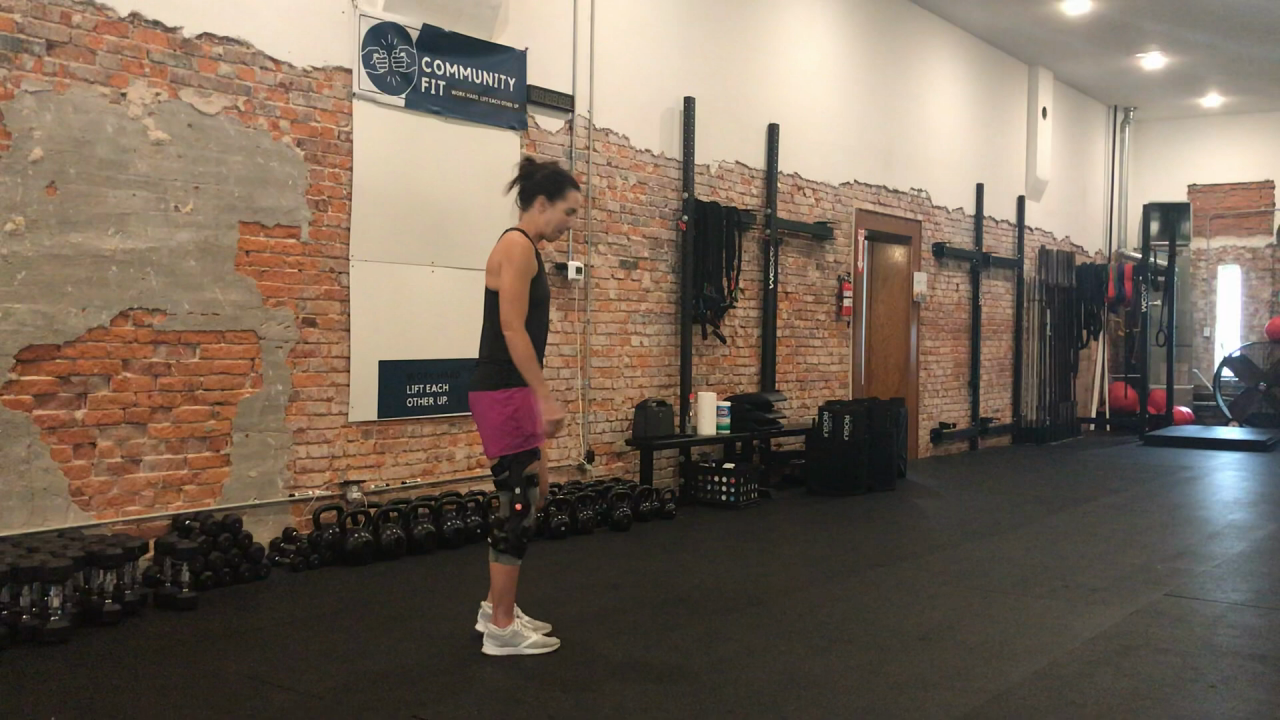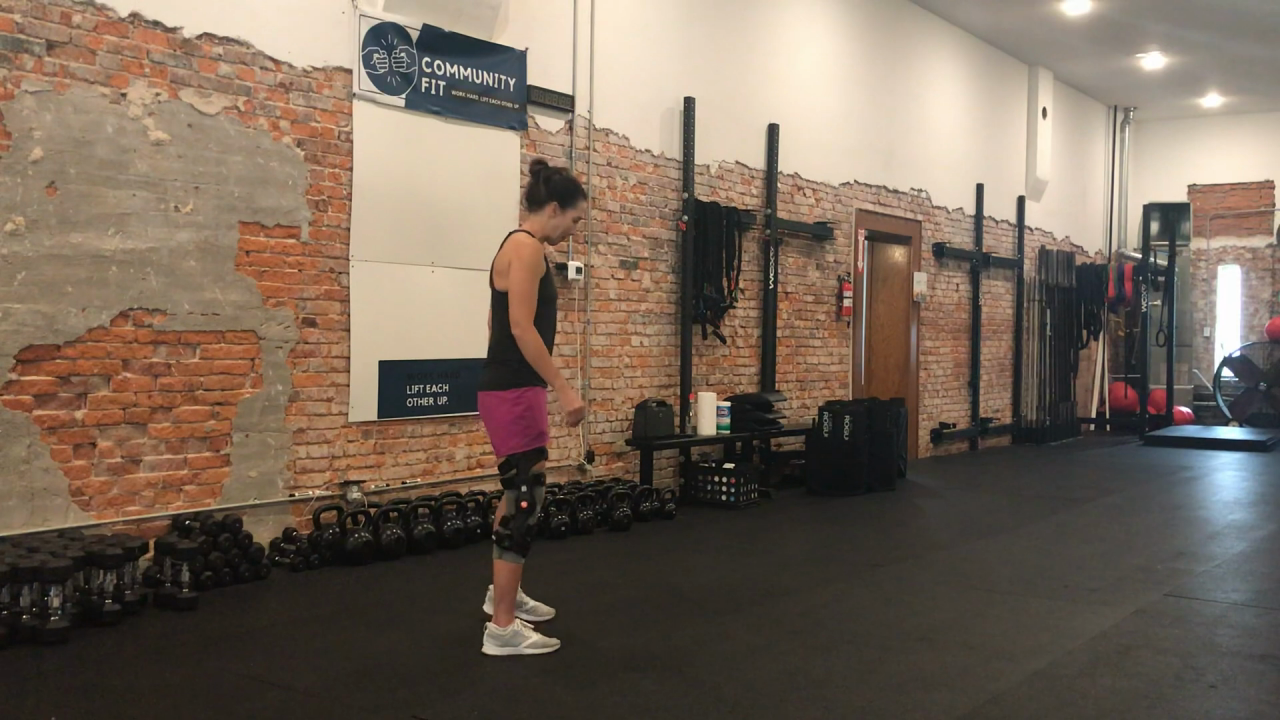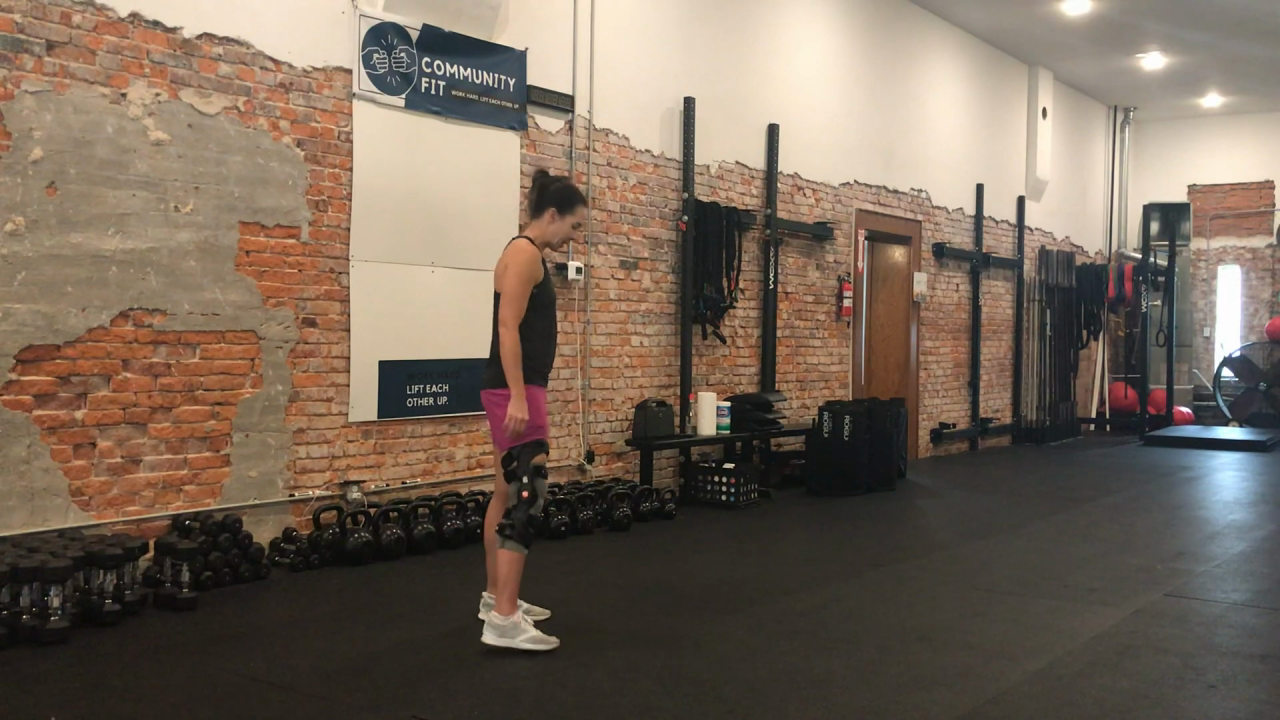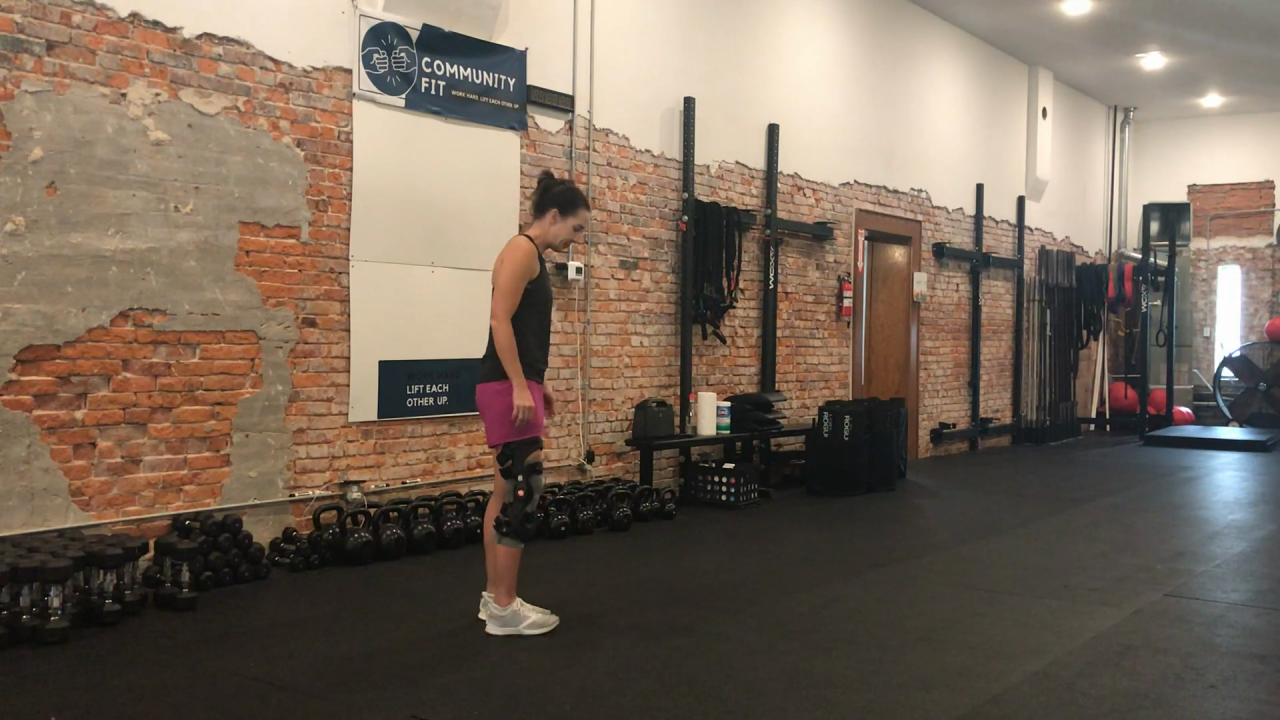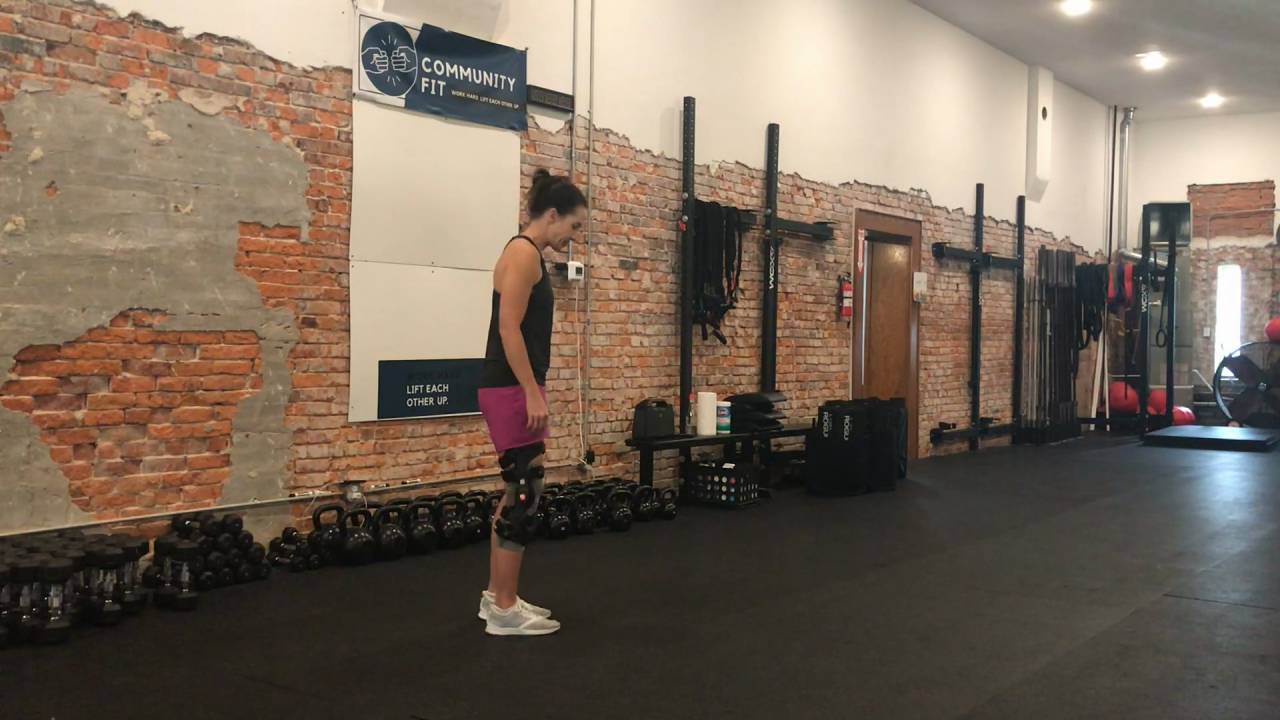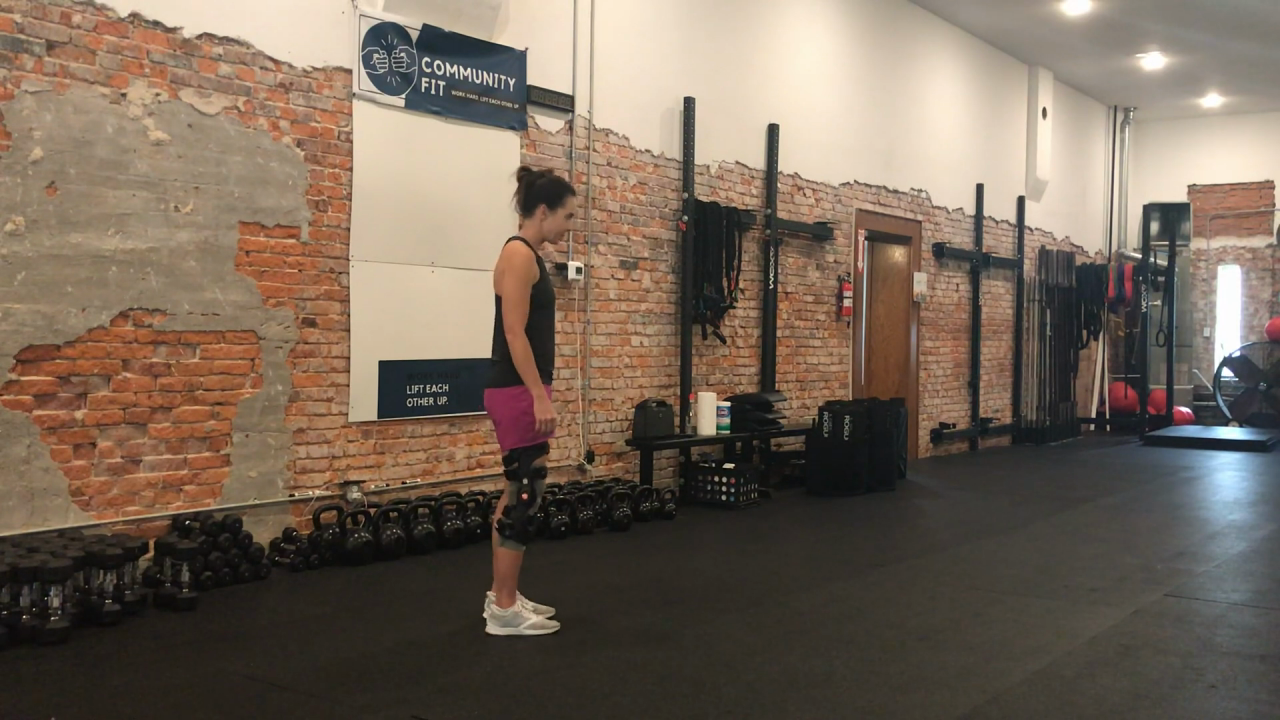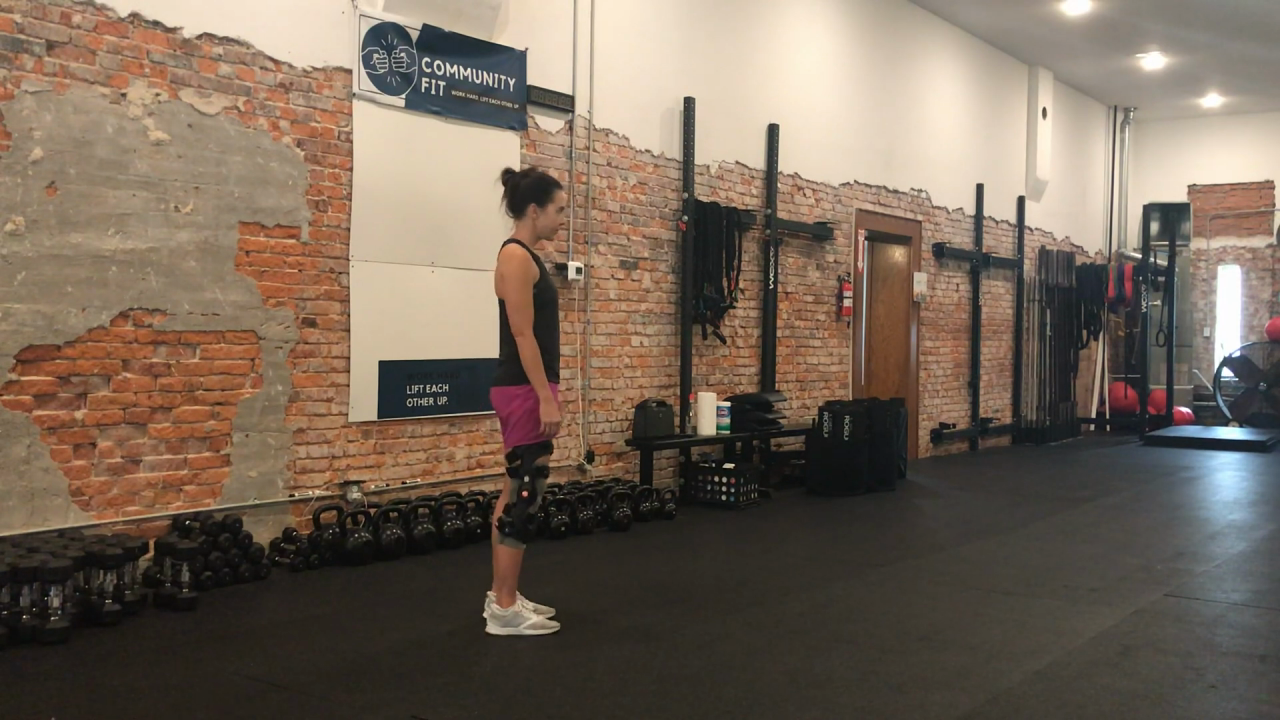
dt=0.3s
person 1, frame 1
left shoulder: (524, 248)
right shoulder: (517, 246)
right elbow: (513, 330)
right wrist: (548, 397)
left hip: (512, 391)
right hip: (504, 393)
left knee: (534, 493)
right knee: (518, 505)
left ankle: (497, 606)
right ankle: (501, 628)
person 1, frame 2
left shoulder: (516, 246)
right shoulder: (527, 248)
right elbow: (523, 328)
right wrist: (563, 388)
left hip: (509, 387)
right hip: (515, 391)
left knee: (520, 493)
right knee: (524, 501)
left ankle: (504, 592)
right ankle: (501, 628)
person 1, frame 3
left shoulder: (528, 254)
right shoulder: (525, 253)
right elbow: (507, 327)
right wrist: (518, 397)
left hip: (518, 389)
right hip: (515, 392)
left knee: (507, 493)
right knee: (528, 497)
left ankle: (496, 596)
right ankle: (503, 620)
person 1, frame 4
left shoulder: (533, 255)
right shoulder: (523, 250)
right elbow: (500, 321)
left wrist: (538, 385)
right wrist: (520, 386)
left hip: (516, 385)
right hip: (507, 387)
left knee: (506, 492)
right knee: (523, 492)
left ankle: (496, 597)
right ankle: (504, 608)
person 1, frame 5
left shoulder: (527, 254)
right shoulder: (523, 253)
right elbow: (509, 329)
left wrist: (534, 389)
right wrist: (533, 394)
left hip: (511, 388)
right hip: (511, 391)
left knee: (516, 493)
right knee: (524, 495)
left ankle: (497, 595)
right ankle: (504, 610)
person 1, frame 6
left shoulder: (526, 254)
right shoulder: (520, 254)
right elbow: (515, 333)
right wrist: (540, 397)
left hip: (516, 389)
right hip: (518, 391)
left knee: (517, 494)
right knee: (525, 495)
left ankle: (503, 595)
right ankle: (504, 610)
person 1, frame 7
left shoulder: (526, 256)
right shoulder: (517, 257)
right elbow: (523, 335)
left wrist: (549, 390)
right wrist: (546, 399)
left hip: (527, 388)
right hip: (525, 391)
left knee: (517, 493)
right knee: (525, 495)
left ankle: (503, 596)
right ankle: (505, 610)
